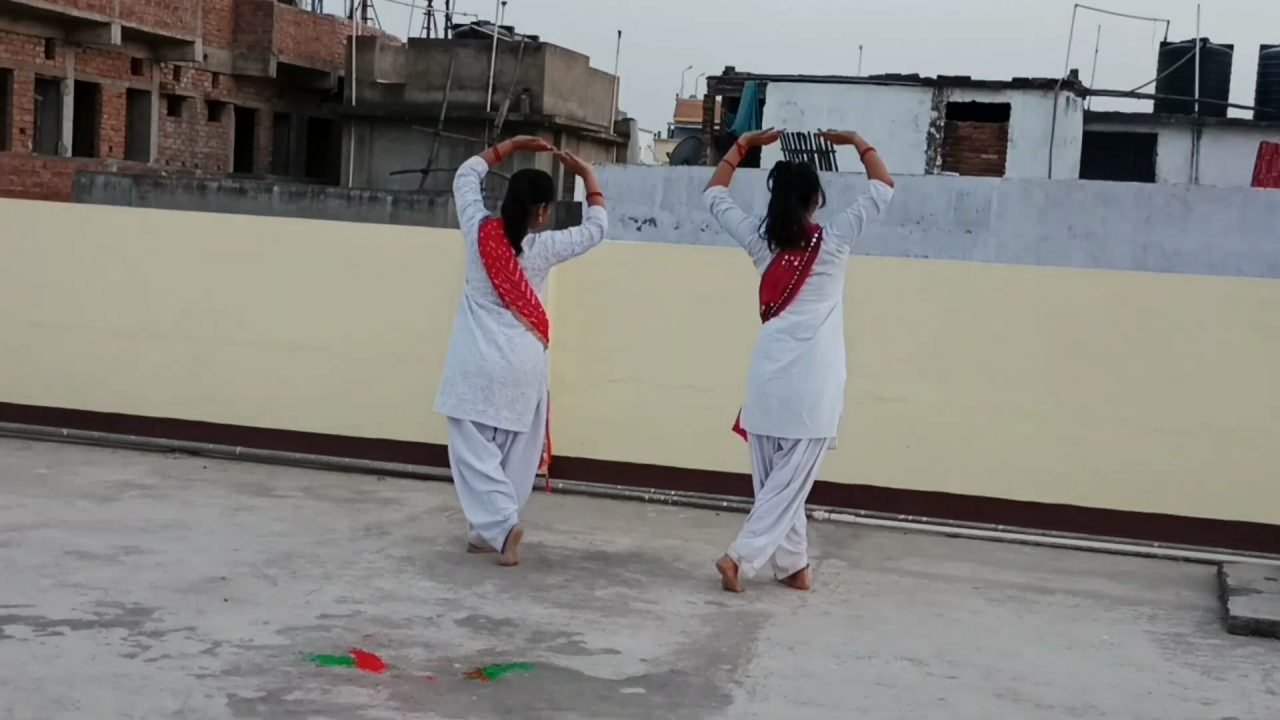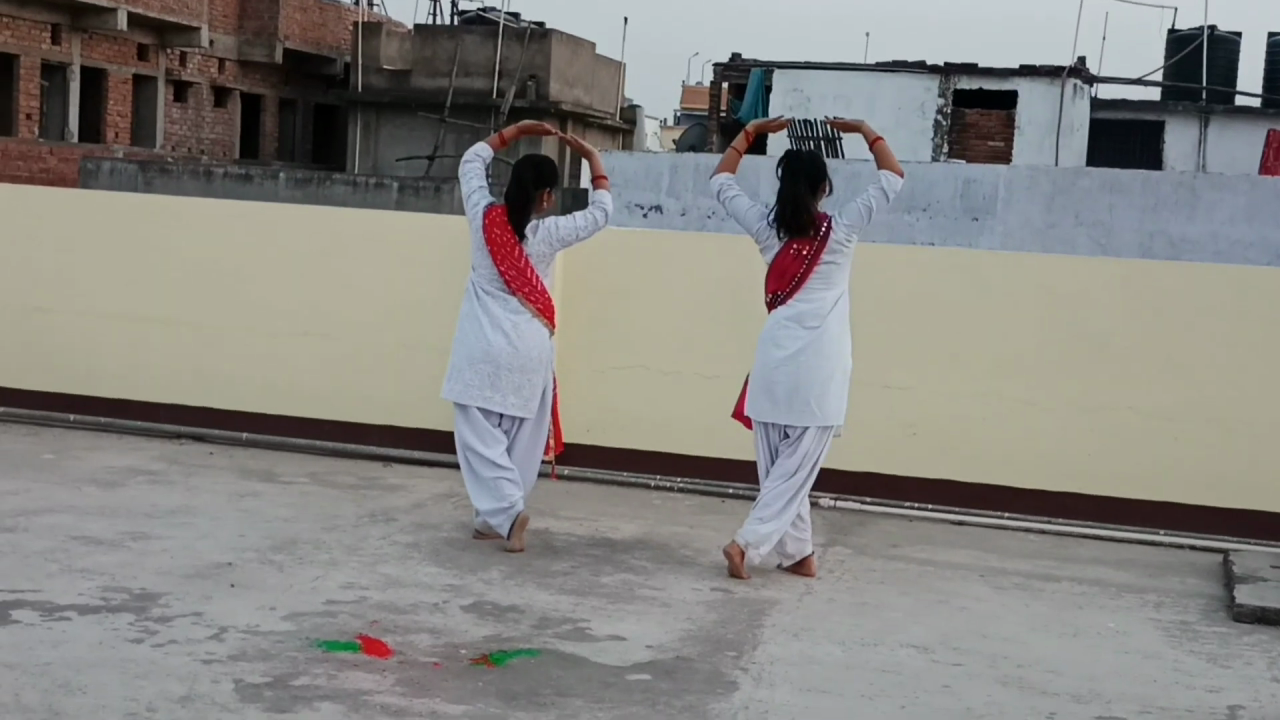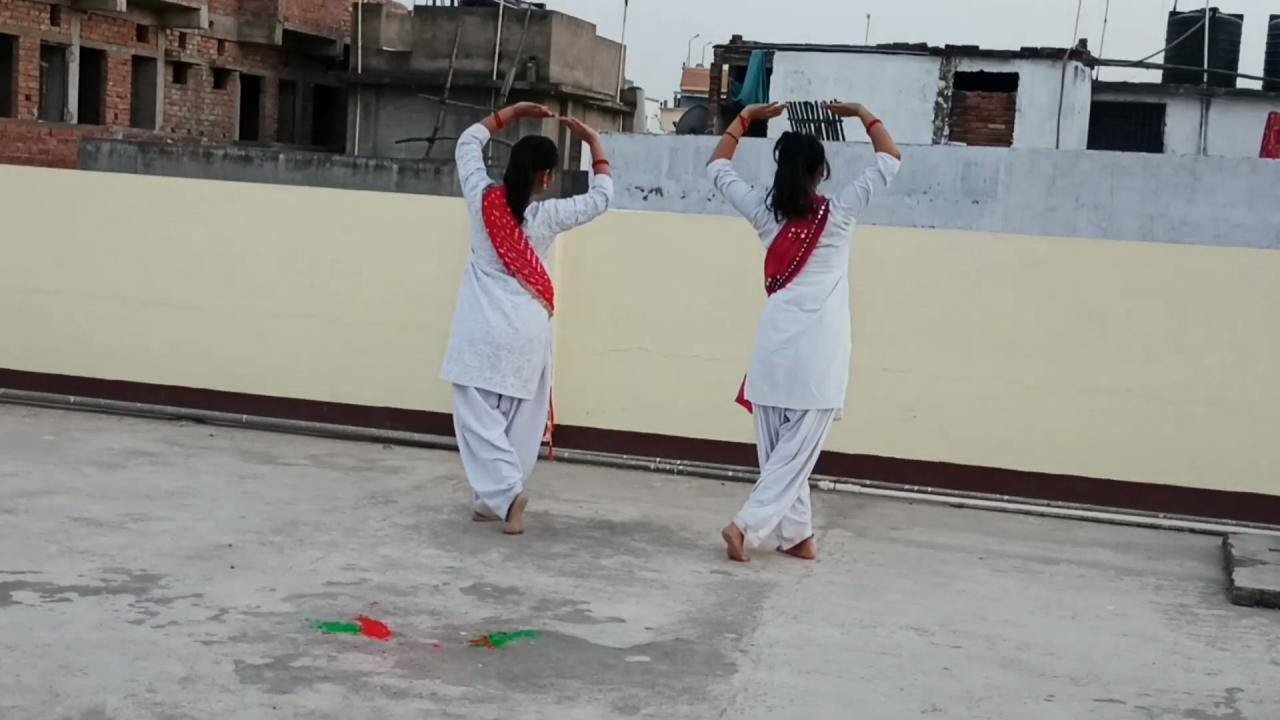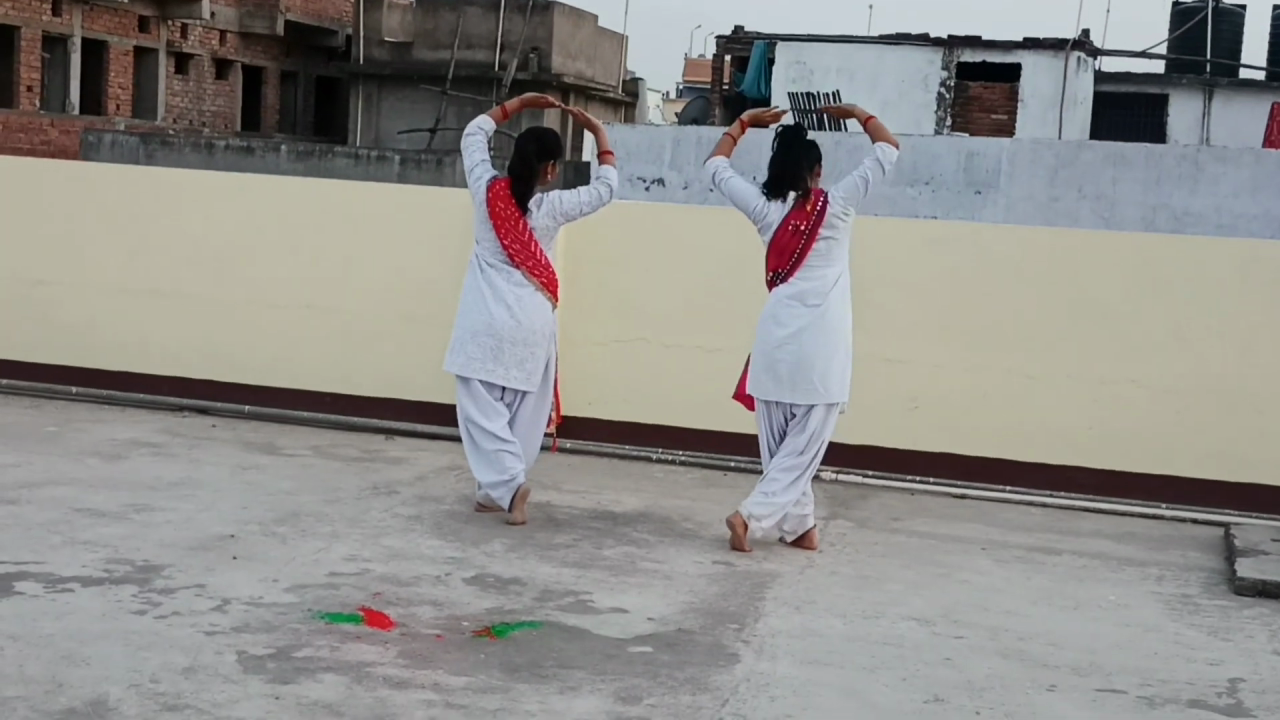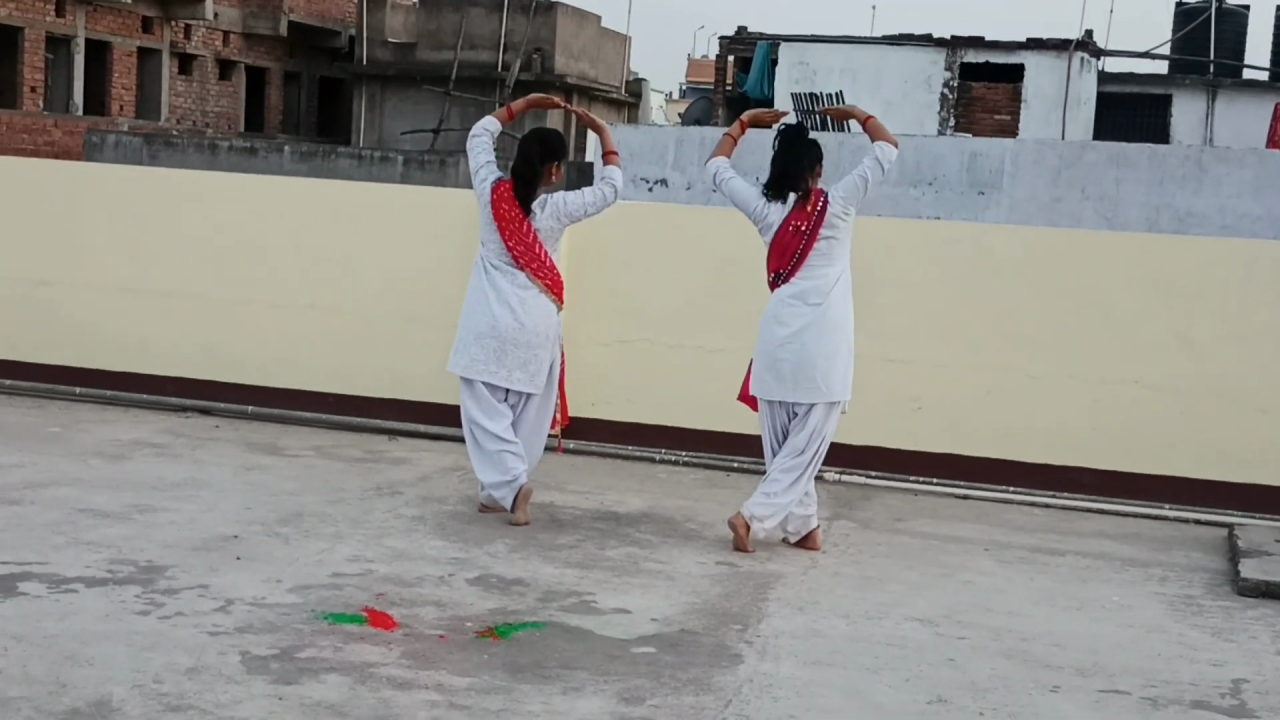
dt=0.5s
person 1, frame 1
left shoulder: (759, 240)
right shoulder: (833, 242)
left elbow: (714, 195)
right elbow: (882, 188)
left wrist: (743, 144)
right wrist: (857, 143)
left hip: (770, 372)
right hip: (813, 378)
left knee: (773, 479)
right knee: (791, 480)
left ankle: (791, 565)
right ankle: (742, 556)
person 1, frame 2
left shoulder: (766, 228)
right shoulder: (841, 231)
left elbow: (721, 181)
right elbow: (893, 178)
left wrist: (750, 131)
right wrist: (866, 131)
left hip: (775, 360)
right hip: (819, 367)
left knee: (778, 465)
right knee: (796, 467)
left ankle: (797, 552)
right ankle: (748, 542)
person 1, frame 3
left shoulder: (765, 213)
right shoulder: (839, 213)
left elbow: (718, 168)
right elbow: (890, 160)
left wrist: (745, 117)
right wrist: (863, 115)
left hip: (775, 344)
right hip: (819, 350)
left knee: (778, 450)
right knee: (796, 452)
left ankle: (797, 535)
right ankle: (748, 525)
person 1, frame 4
left shoulder: (765, 208)
right shoulder: (838, 205)
left elbow: (716, 165)
right elbow: (888, 150)
left wrist: (745, 121)
right wrist: (857, 113)
left hip: (777, 338)
right hip: (821, 344)
left knee: (779, 443)
right knee: (805, 444)
left ankle: (798, 525)
right ankle: (752, 515)
person 1, frame 5
left shoulder: (765, 209)
right shoulder: (838, 205)
left elbow: (717, 165)
right elbow: (887, 148)
left wrist: (744, 122)
right wrist: (857, 114)
left hip: (779, 338)
right hip: (824, 343)
left knee: (783, 443)
right knee: (805, 444)
left ankle: (802, 526)
right ankle: (754, 516)
person 2, frame 1
left shoulder: (479, 231)
right shoulder: (544, 248)
left elbow: (467, 175)
right elbow: (596, 228)
left wrist: (513, 145)
right wrist: (586, 174)
left hip: (476, 361)
right hip: (523, 363)
left knee: (474, 448)
right knee: (514, 453)
left ankle: (500, 525)
right ankle: (487, 531)
person 2, frame 2
left shoulder: (484, 217)
right shoulder: (548, 233)
left elbow: (472, 161)
right elbow: (601, 212)
left wrist: (516, 131)
right wrist: (592, 157)
left hip: (483, 348)
right hip: (528, 351)
left knee: (480, 435)
right knee: (520, 441)
left ankle: (505, 512)
right ankle: (493, 517)
person 2, frame 3
left shoulder: (483, 199)
right shoulder: (548, 216)
left elbow: (468, 142)
right elbow: (601, 196)
left wrist: (513, 112)
right wrist: (593, 141)
left hip: (482, 329)
right hip: (528, 331)
left knee: (479, 416)
right knee: (519, 421)
left ankle: (504, 493)
right ankle: (494, 498)
person 2, frame 4
left shoulder: (487, 191)
right shoulder: (552, 207)
left elbow: (474, 133)
right elbow: (605, 187)
left wrist: (519, 103)
right wrist: (598, 132)
left hip: (486, 321)
right hip: (531, 324)
left knee: (482, 407)
right knee: (523, 413)
left ankle: (506, 484)
right ankle: (497, 490)
person 2, frame 5
left shoulder: (492, 192)
right shoulder: (557, 209)
left elbow: (479, 135)
right elbow: (610, 188)
left wrist: (524, 105)
right wrist: (603, 132)
left hip: (489, 322)
right hip: (535, 325)
left knee: (486, 408)
right knee: (526, 415)
left ankle: (508, 484)
right ankle: (499, 489)
